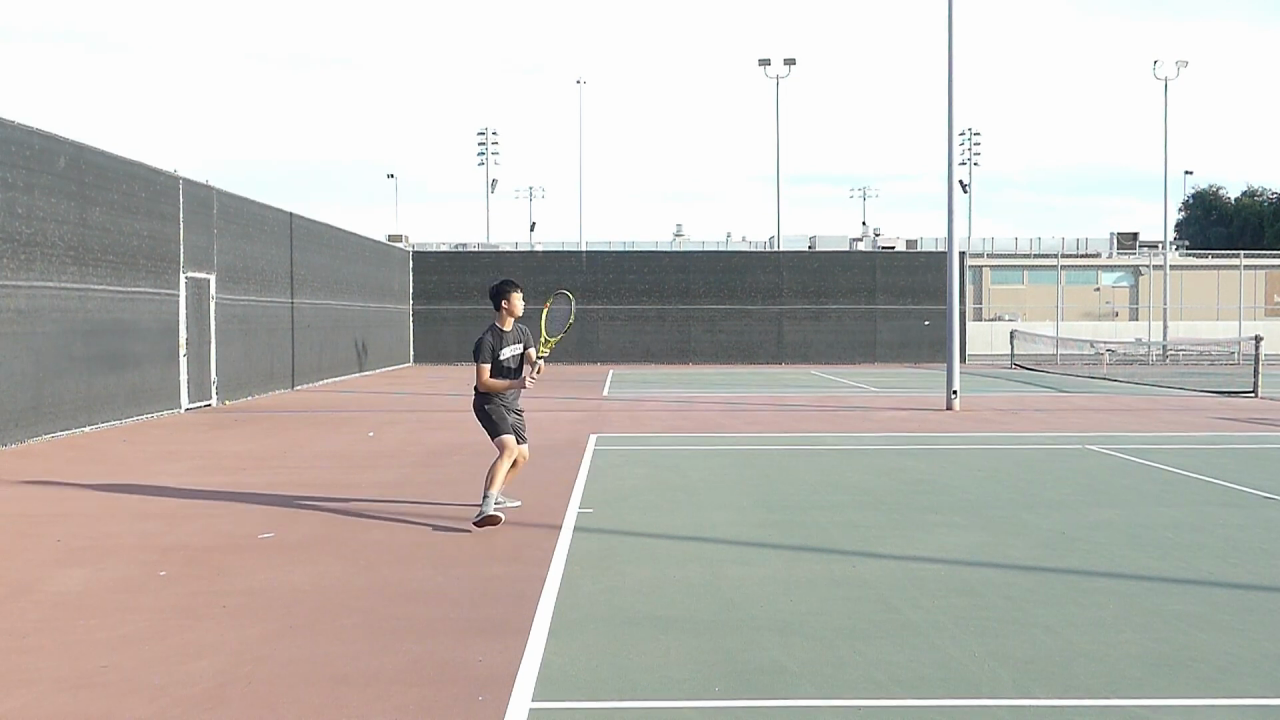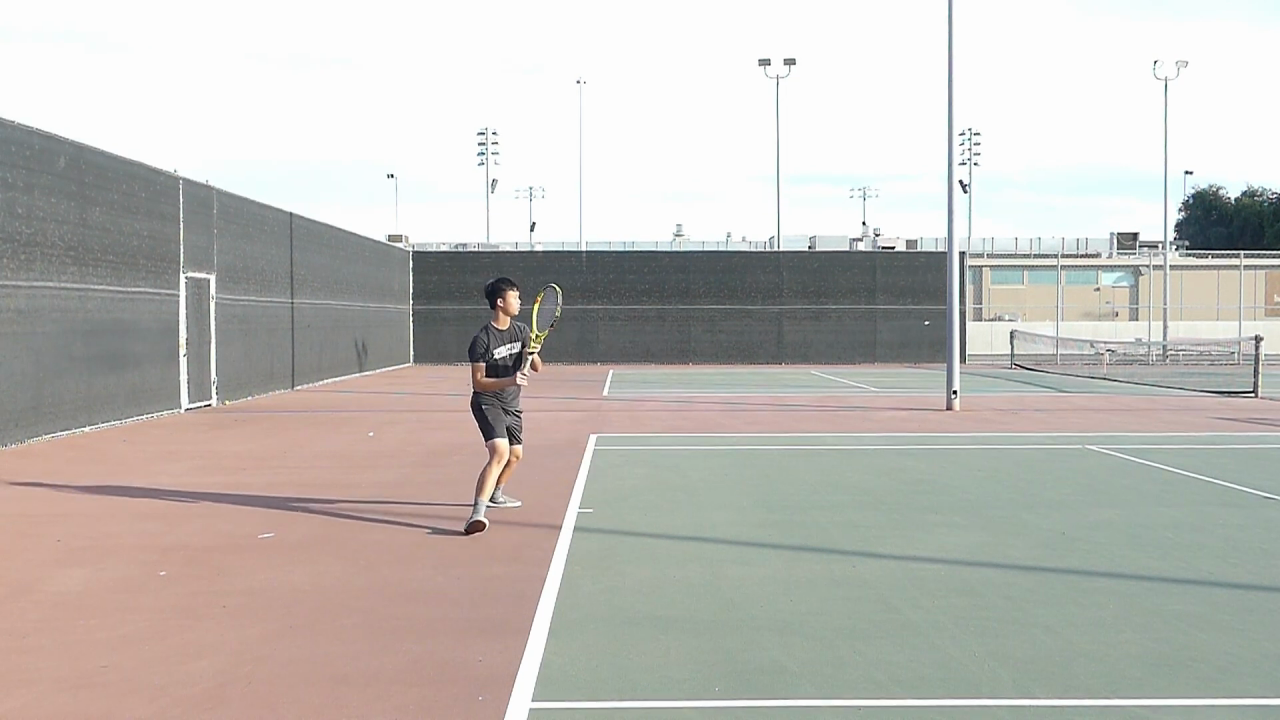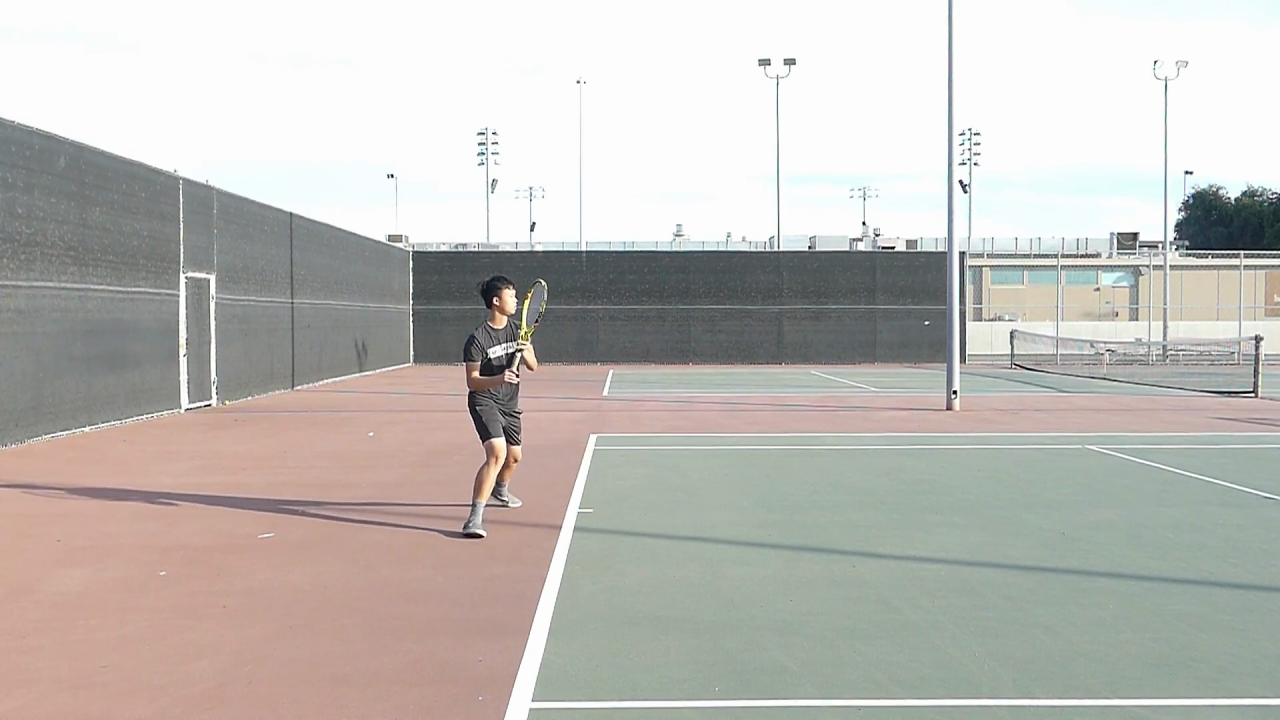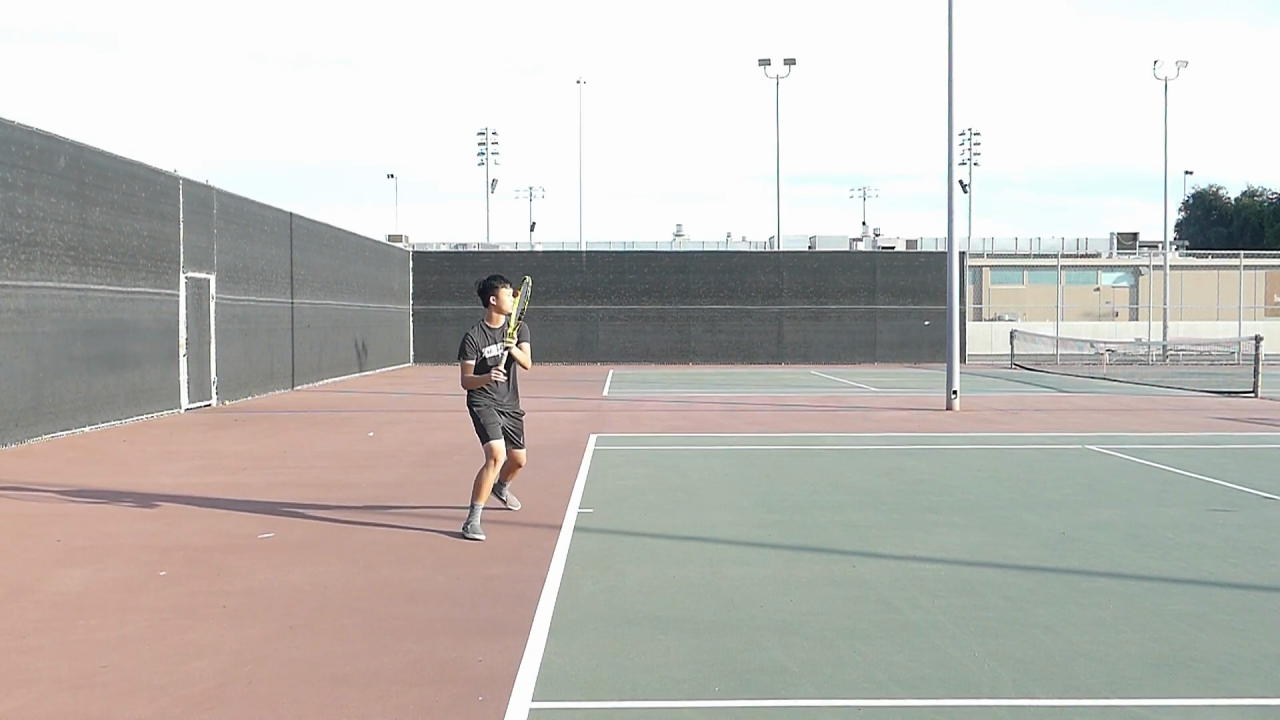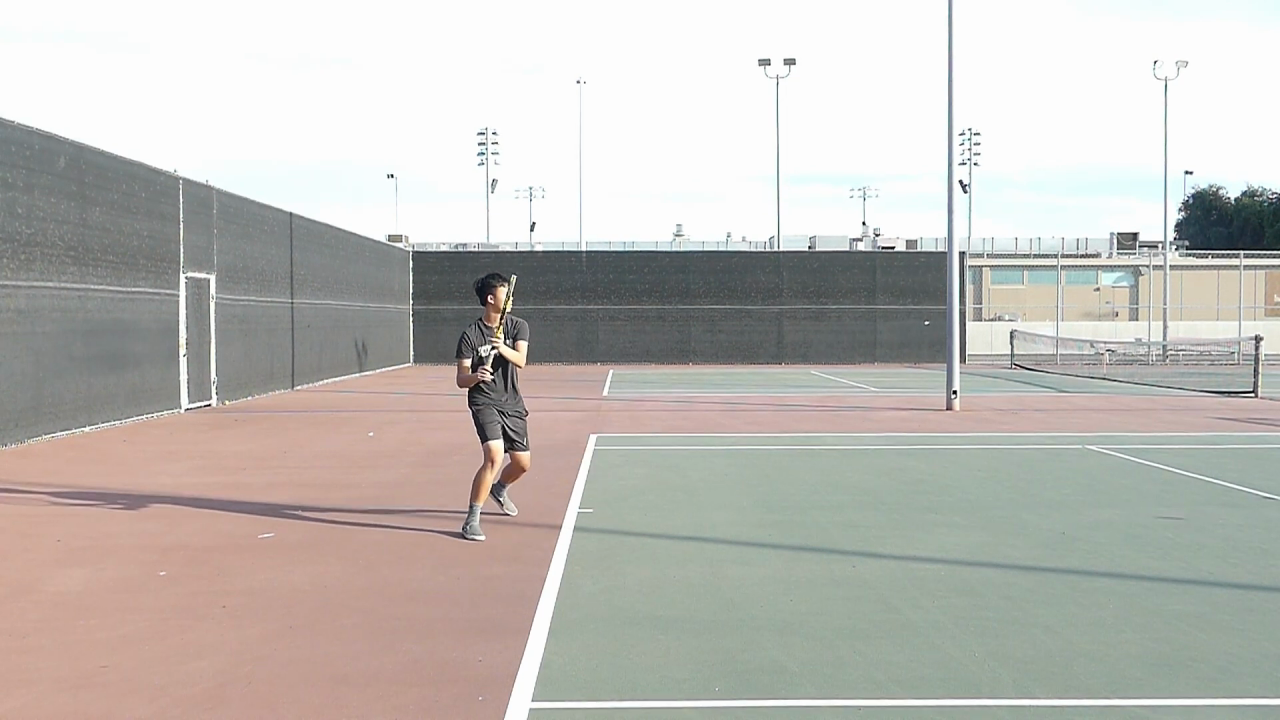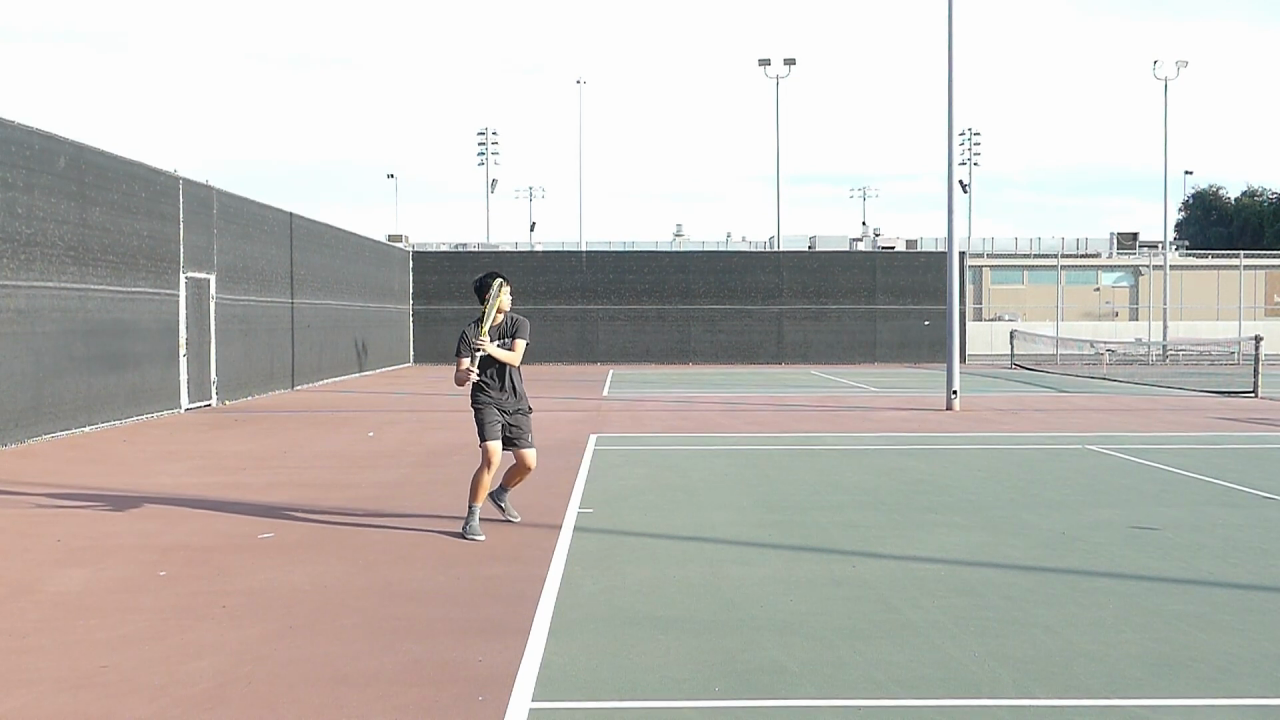
dt=0.3s
person 1, frame 1
left shoulder: (523, 332)
right shoulder: (486, 341)
left elbow: (535, 367)
right elbow: (483, 383)
left wrist: (538, 362)
right wrist: (516, 383)
left hip: (512, 404)
right hip: (490, 403)
left knee: (521, 455)
right knee: (509, 449)
left ankle: (495, 495)
right ankle: (486, 509)
person 1, frame 2
left shoulder: (522, 331)
right shoulder: (481, 339)
left elbow: (536, 367)
right elbow: (478, 382)
left wrist: (534, 354)
right wrist: (509, 380)
left hip: (511, 404)
right hip: (487, 403)
left knee: (515, 455)
right knee: (499, 454)
left ankle: (496, 494)
right ankle: (477, 513)
person 1, frame 3
left shoulder: (519, 330)
right shoulder: (477, 338)
left elbow: (533, 366)
right elbow: (471, 382)
left wrist: (525, 352)
right wrist: (499, 378)
left hip: (510, 404)
right hip: (484, 403)
left knee: (514, 456)
right knee: (497, 454)
left ankle: (500, 490)
right ankle: (474, 519)
person 1, frame 4
left shoulder: (519, 329)
right shoulder: (473, 337)
left elbow: (527, 363)
right elbow: (465, 381)
left wrist: (513, 349)
right wrist: (487, 377)
left hip: (511, 405)
right hip: (483, 404)
left knee: (518, 460)
right knee: (496, 455)
left ankle: (501, 488)
right ankle: (473, 520)
person 1, frame 5
left shoulder: (518, 326)
right shoulder: (470, 334)
left elbow: (521, 361)
right elbow: (461, 380)
left wrist: (502, 348)
right wrist: (476, 375)
left hip: (513, 405)
right hip: (485, 403)
left knee: (522, 463)
right knee: (494, 456)
left ankle: (499, 490)
right ankle: (472, 520)
person 1, frame 6
left shoulder: (519, 324)
right shoulder: (470, 333)
left elbow: (515, 359)
right elbow: (458, 377)
left wrist: (491, 348)
right wrist: (465, 375)
left hip: (516, 403)
right hip: (487, 402)
left knee: (527, 462)
right knee: (491, 458)
left ankle: (500, 495)
right ankle: (471, 520)
